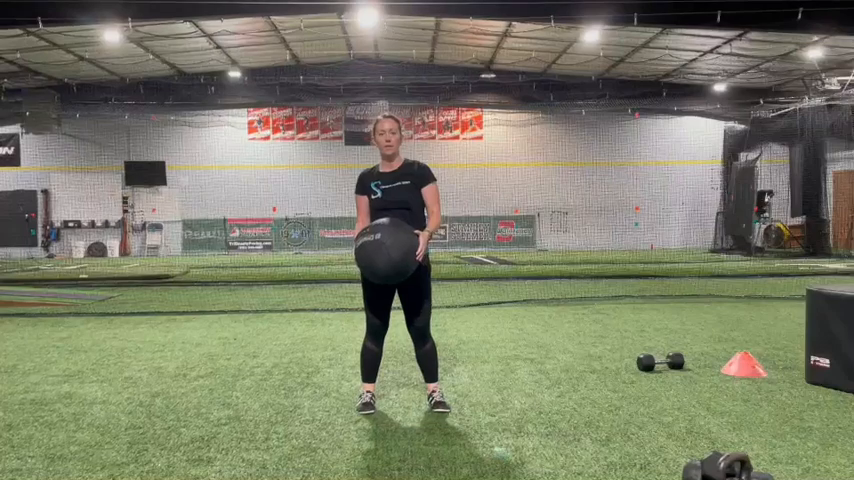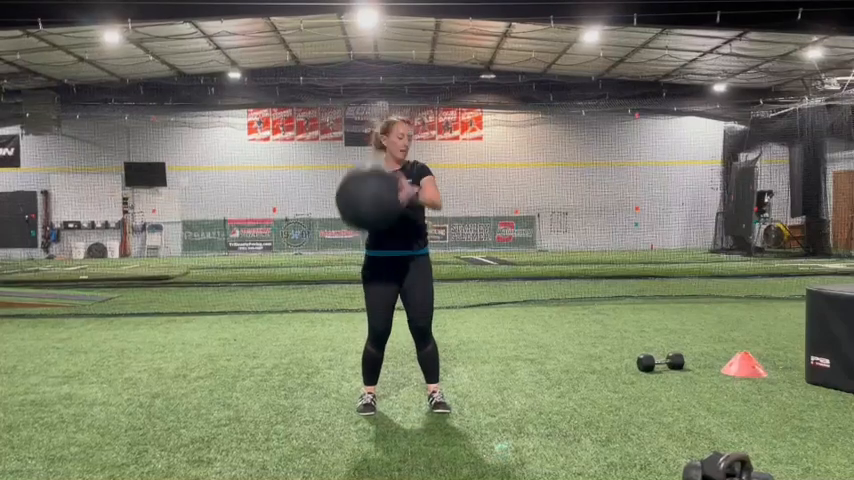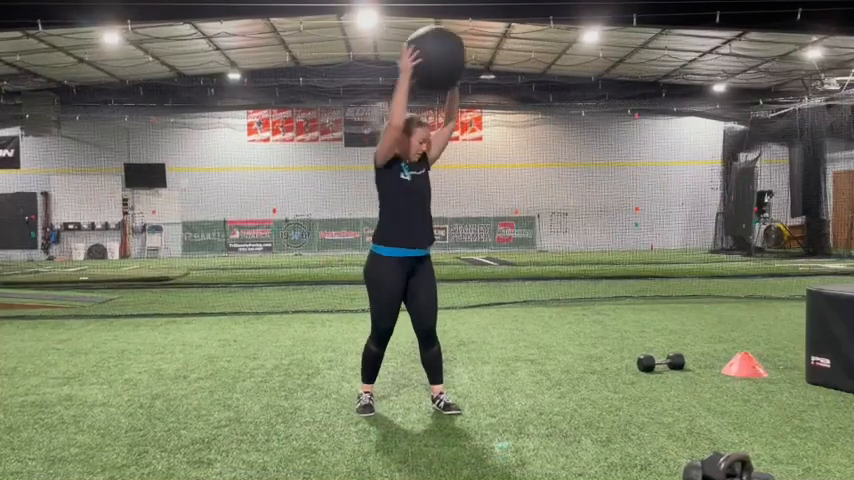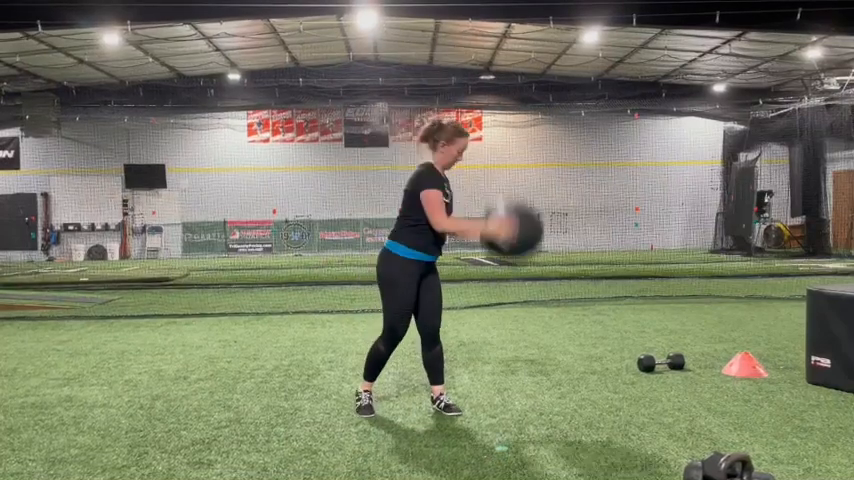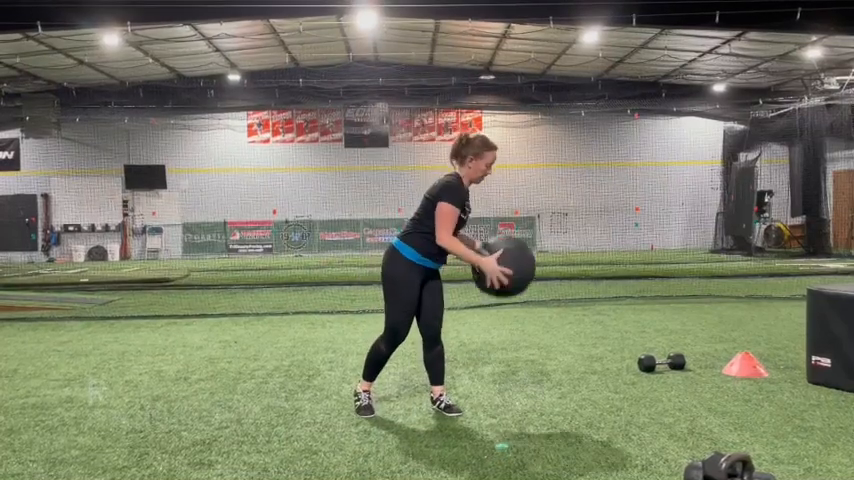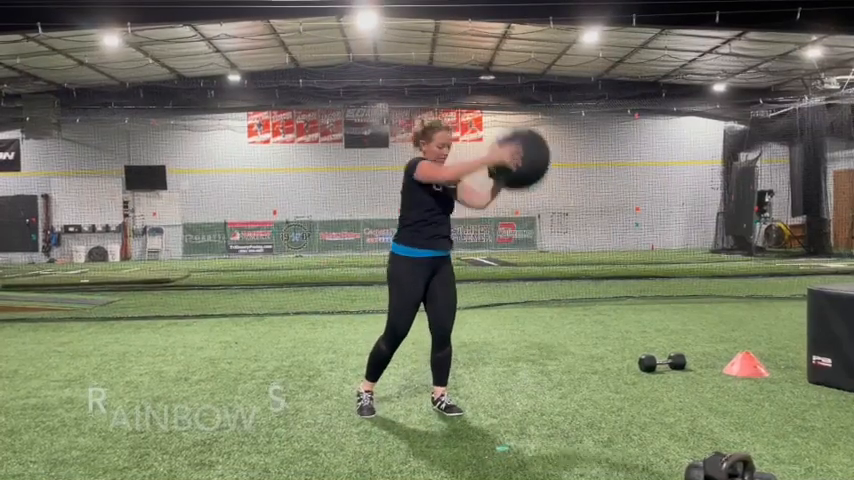
dt=0.4s
person 1, frame 1
left shoulder: (419, 171)
right shoulder: (366, 178)
left elbow: (435, 213)
right elbow: (363, 221)
left wrist: (426, 233)
left hip: (414, 261)
left knee: (420, 328)
right knee: (375, 327)
left ankle: (434, 391)
right ankle: (367, 391)
person 1, frame 2
left shoulder: (417, 173)
left elbow: (436, 201)
left wrist: (413, 194)
left hip: (416, 262)
right hip: (379, 262)
left knee: (422, 330)
right knee: (378, 331)
left ankle: (435, 391)
right ankle: (369, 392)
person 1, frame 3
left shoulder: (422, 165)
right shoulder: (386, 164)
left elbow: (450, 126)
right elbow: (395, 121)
left wrist: (452, 85)
right wrist: (405, 77)
left hip: (420, 262)
right hip: (386, 262)
left knee: (427, 330)
right knee: (382, 331)
left ankle: (438, 394)
right ankle: (366, 392)
person 1, frame 4
left shoulder: (440, 179)
right shoulder: (425, 175)
left elbow: (450, 223)
right elbow: (441, 223)
left wrist: (483, 229)
right wrist: (486, 227)
left hip: (425, 265)
right hip: (399, 263)
left knee: (431, 333)
right knee: (394, 331)
left ankle: (438, 395)
right ankle: (365, 390)
person 1, frame 5
left shoulder: (460, 190)
right shoulder: (451, 187)
left elbow: (453, 236)
right elbow: (444, 238)
left wrist: (482, 257)
right wrist: (483, 263)
left hip: (428, 269)
right hip: (403, 265)
left knee: (432, 333)
right knee: (395, 332)
left ankle: (438, 395)
right ankle: (363, 390)
person 1, frame 6
left shoulder: (451, 179)
right shoulder: (416, 167)
left elbow: (478, 201)
right elbow: (444, 172)
right wrist: (492, 157)
left hip: (441, 262)
right hip: (408, 261)
left knee: (443, 332)
right knee: (396, 331)
left ankle: (440, 395)
right ankle: (366, 389)
